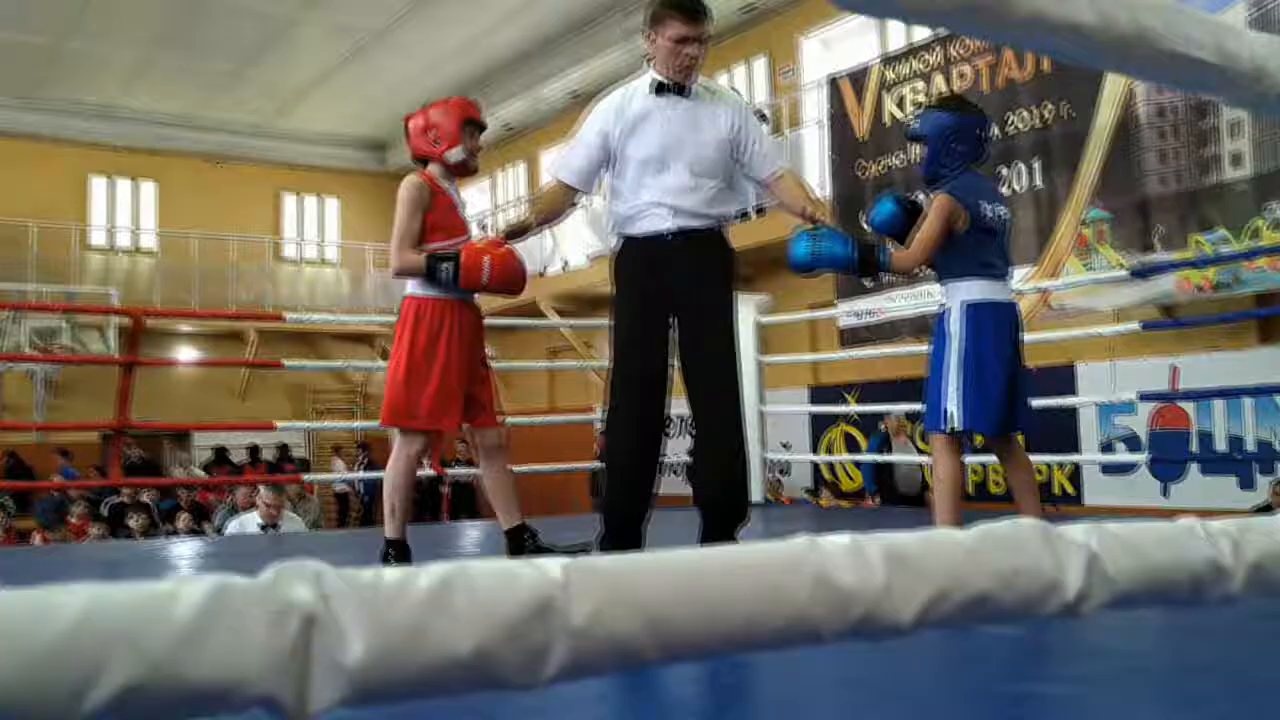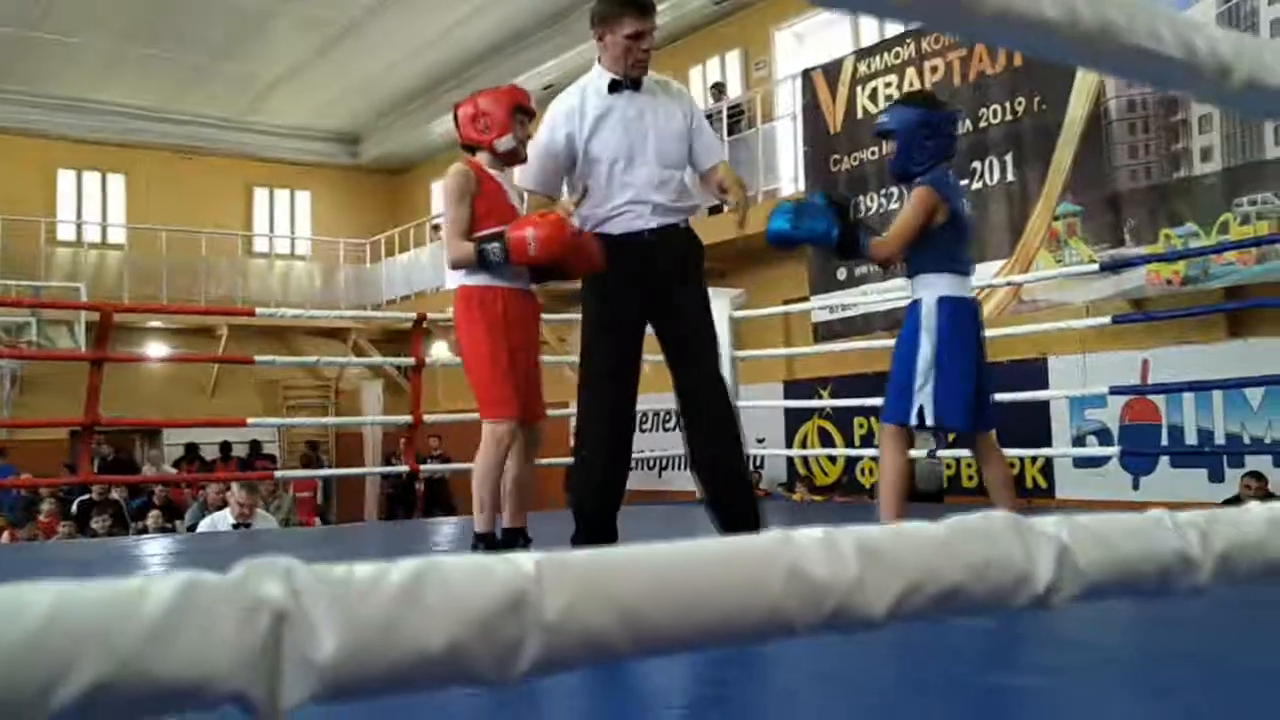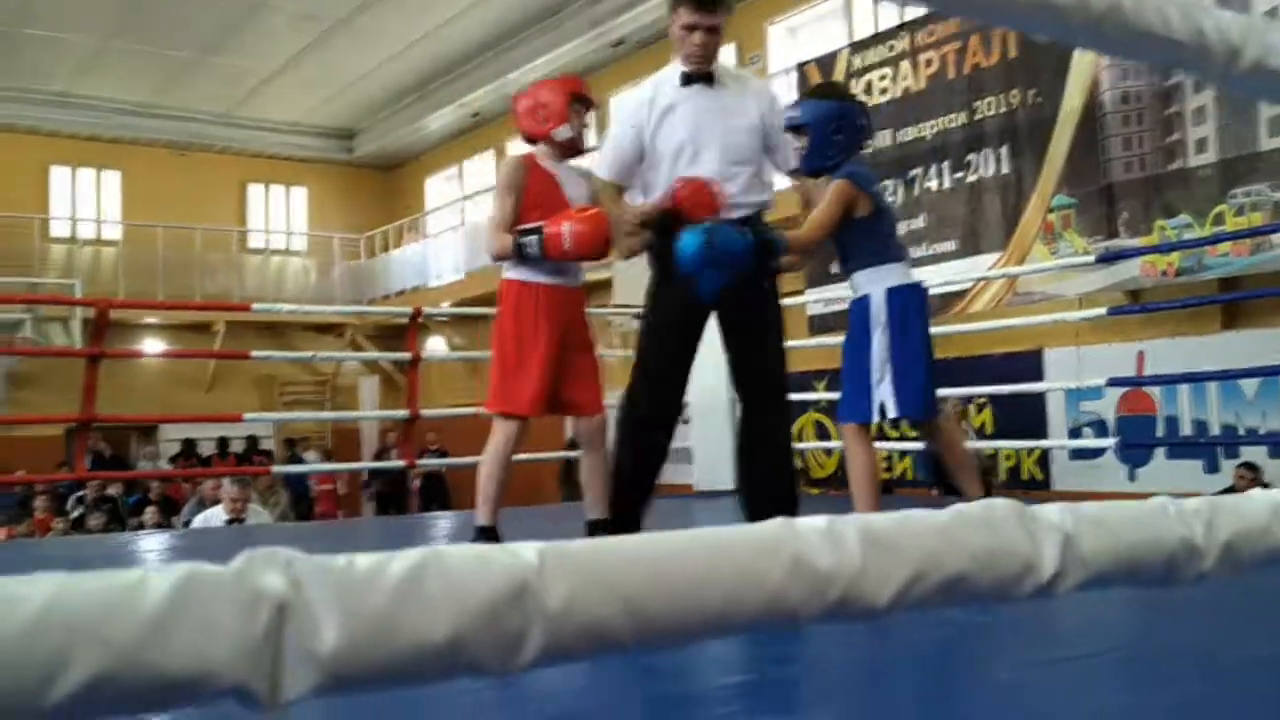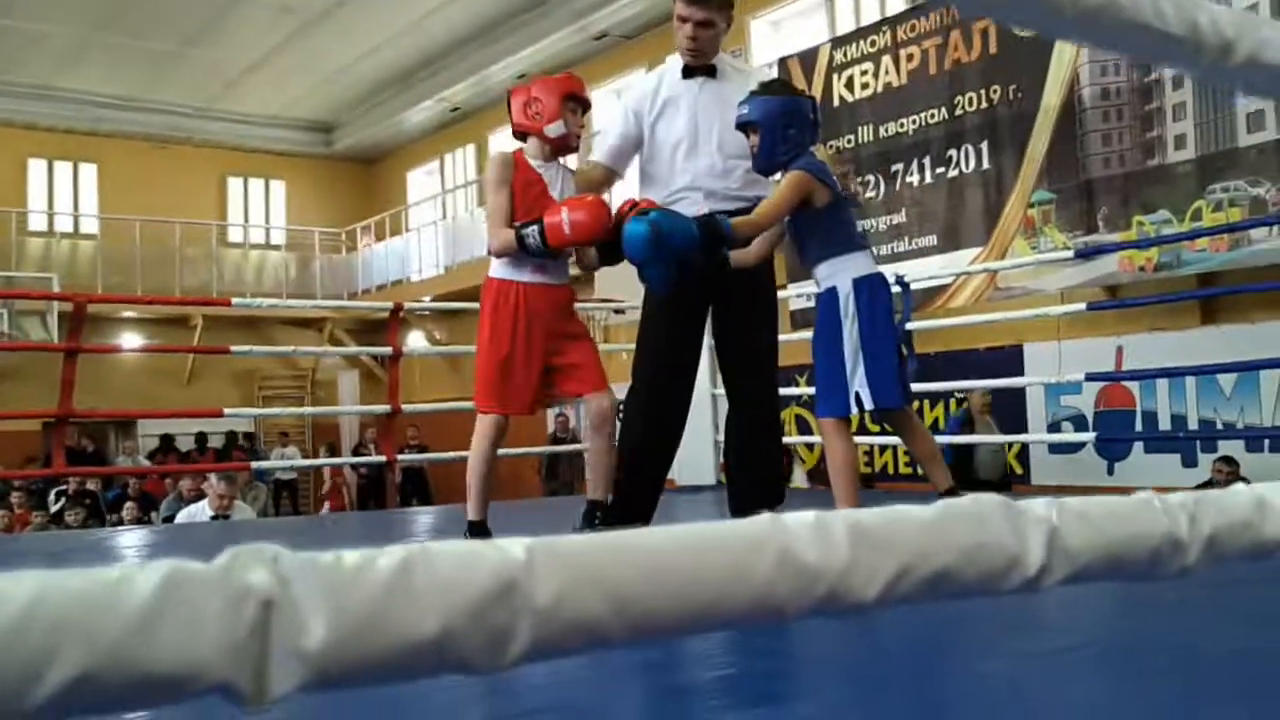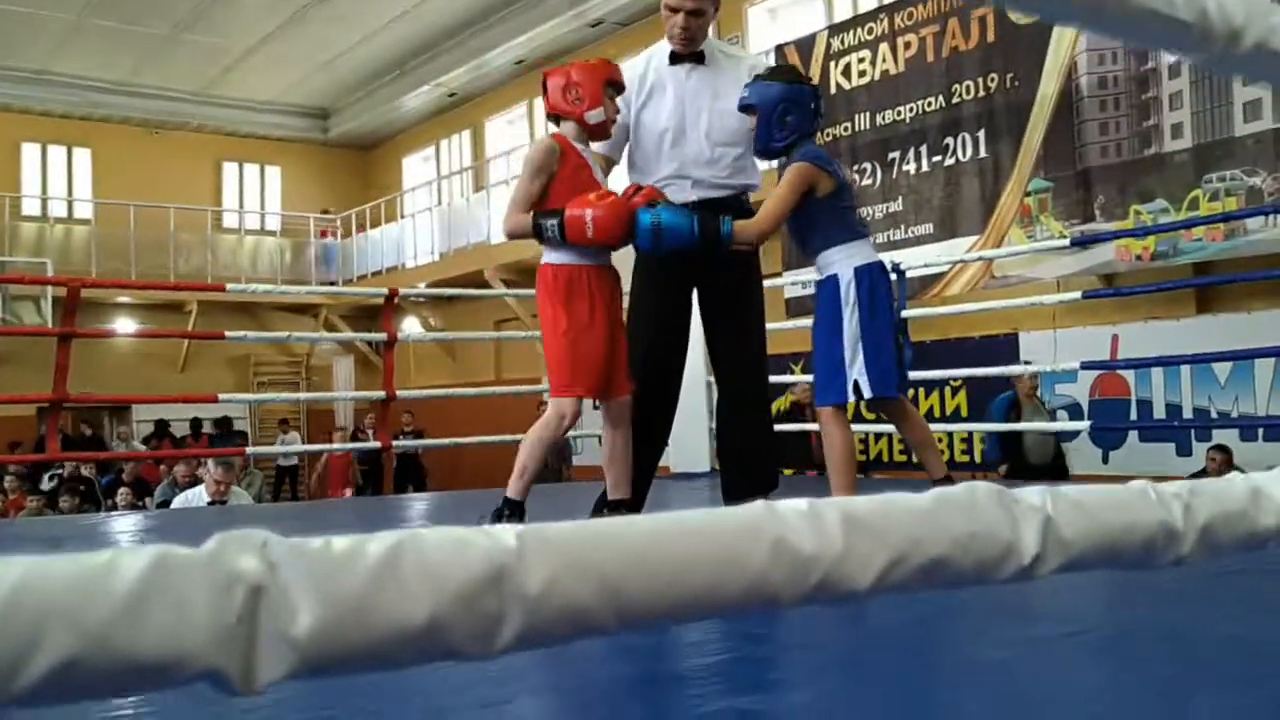
dt=0.5s
person 1, frame 1
left shoulder: (729, 108)
right shoulder: (617, 108)
left elbow: (775, 175)
right elbow: (568, 183)
left wrist: (816, 212)
right wrist: (528, 221)
left hip: (704, 253)
right hip: (642, 256)
left knee: (715, 389)
right knee: (634, 393)
left ankle: (721, 532)
right ankle: (620, 538)
person 1, frame 2
left shoulder: (675, 98)
right shoulder: (571, 108)
left elbow: (711, 163)
right elbow: (539, 192)
left wrist: (733, 190)
left hip: (674, 248)
right hip: (613, 255)
left knee: (702, 383)
right knee: (605, 394)
left ankle: (741, 523)
right ankle: (592, 534)
person 1, frame 3
left shoulder: (756, 94)
right shoulder: (645, 101)
left elbow: (800, 164)
right elbow: (609, 184)
right wrist: (626, 222)
left hip: (746, 246)
right hip: (680, 251)
left knee: (763, 384)
right knee: (654, 386)
left ankle: (772, 522)
right ankle: (621, 524)
person 1, frame 4
left shoulder: (756, 87)
right shoulder: (649, 92)
right elbow: (603, 165)
left knee: (753, 378)
right knee: (657, 381)
left ankle: (755, 513)
right ankle: (624, 518)
person 1, frame 5
left shoulder: (746, 71)
right shoulder: (635, 75)
right elbow: (600, 153)
left hip: (729, 222)
left knee: (742, 365)
right knee: (649, 366)
left ankle: (750, 501)
person 2, frame 1
left shoulder: (450, 193)
right shoulder: (417, 186)
right elbow: (399, 261)
left wrist: (492, 268)
right wrist: (458, 267)
left hip: (461, 322)
right hip: (431, 320)
left knee: (490, 438)
right knee: (415, 439)
left ankle: (521, 543)
right ankle: (394, 553)
person 2, frame 2
left shoulder: (510, 187)
right shoulder: (463, 175)
right elbow: (455, 253)
left wrist: (559, 259)
right wrist: (508, 246)
left hip: (519, 310)
right hip: (481, 305)
left knee: (528, 430)
right knee: (502, 426)
left ankle: (514, 539)
right ankle: (481, 544)
person 2, frame 3
left shoulder: (582, 181)
right shoulder: (517, 170)
left elbow: (618, 237)
right elbow: (495, 245)
right wrist: (552, 241)
left hip: (570, 307)
right hip: (527, 303)
left knee: (592, 423)
right knee: (511, 423)
left ankle: (600, 532)
right ankle: (483, 536)
person 2, frame 4
left shoulder: (571, 179)
right shoulder: (504, 165)
left elbow: (589, 258)
right elbow: (498, 241)
right wrist: (550, 232)
left hip: (558, 306)
right hip: (510, 301)
left knee: (602, 405)
right knee: (493, 419)
left ankle: (597, 519)
right ankle: (476, 533)
person 2, frame 5
left shoulder: (590, 159)
right shoulder: (550, 149)
left elbow: (596, 231)
right elbow: (512, 224)
left wrist: (627, 219)
right wrist: (569, 224)
left hip: (601, 285)
right hip: (566, 284)
left knee: (619, 404)
right knee: (566, 406)
left ankle: (618, 515)
right ankle: (508, 511)
person 3, frame 1
left shoulder: (949, 195)
right shoulder: (991, 192)
left elbow: (910, 261)
left wrist: (846, 253)
right wrist: (915, 225)
left hip: (968, 316)
right hip: (1001, 313)
left knee: (944, 436)
right knee: (1004, 437)
person 3, frame 2
left shoulder: (926, 189)
right shoulder: (946, 186)
left elbow: (885, 251)
right elbow: (906, 249)
left wrist: (825, 231)
right wrist: (845, 228)
left hip: (936, 311)
right hip: (959, 311)
left knee: (894, 428)
right knee: (978, 433)
person 3, frame 3
left shoulder: (843, 182)
right shoulder: (851, 180)
left elbow: (806, 239)
right elbow: (808, 251)
left hip: (884, 303)
right hip: (891, 302)
left knee: (854, 424)
right knee: (927, 419)
person 3, frame 4
left shoulder: (802, 174)
right shoulder: (801, 176)
left elbow: (753, 225)
right elbow: (759, 252)
left wrist: (689, 232)
right wrist: (702, 261)
left hip: (851, 293)
right hip: (852, 294)
left knee: (832, 418)
right knee: (894, 409)
right ankle: (952, 501)
person 3, frame 5
left shoulder: (804, 165)
right shoulder: (808, 162)
left elbow: (759, 230)
right elbow: (761, 230)
left wrist: (689, 226)
right wrist: (690, 225)
left hip: (850, 283)
right hip: (855, 283)
left knee: (831, 406)
right knee: (889, 400)
right ankle: (949, 492)
